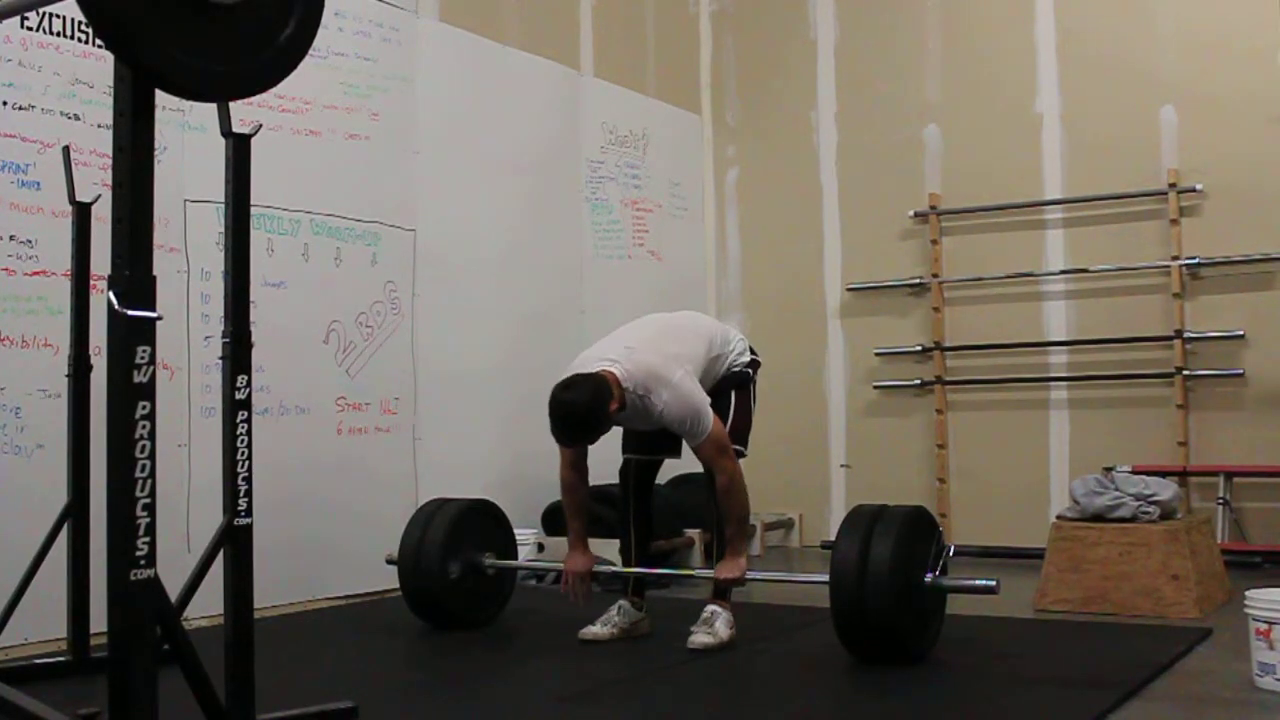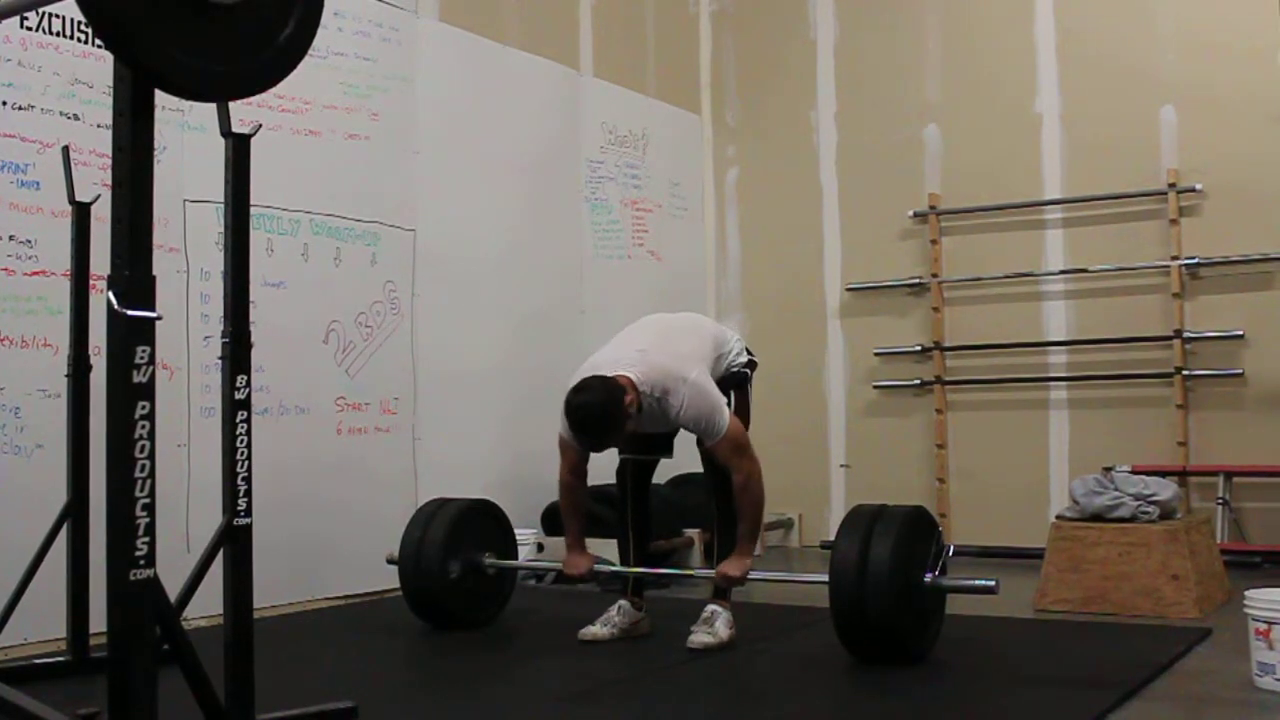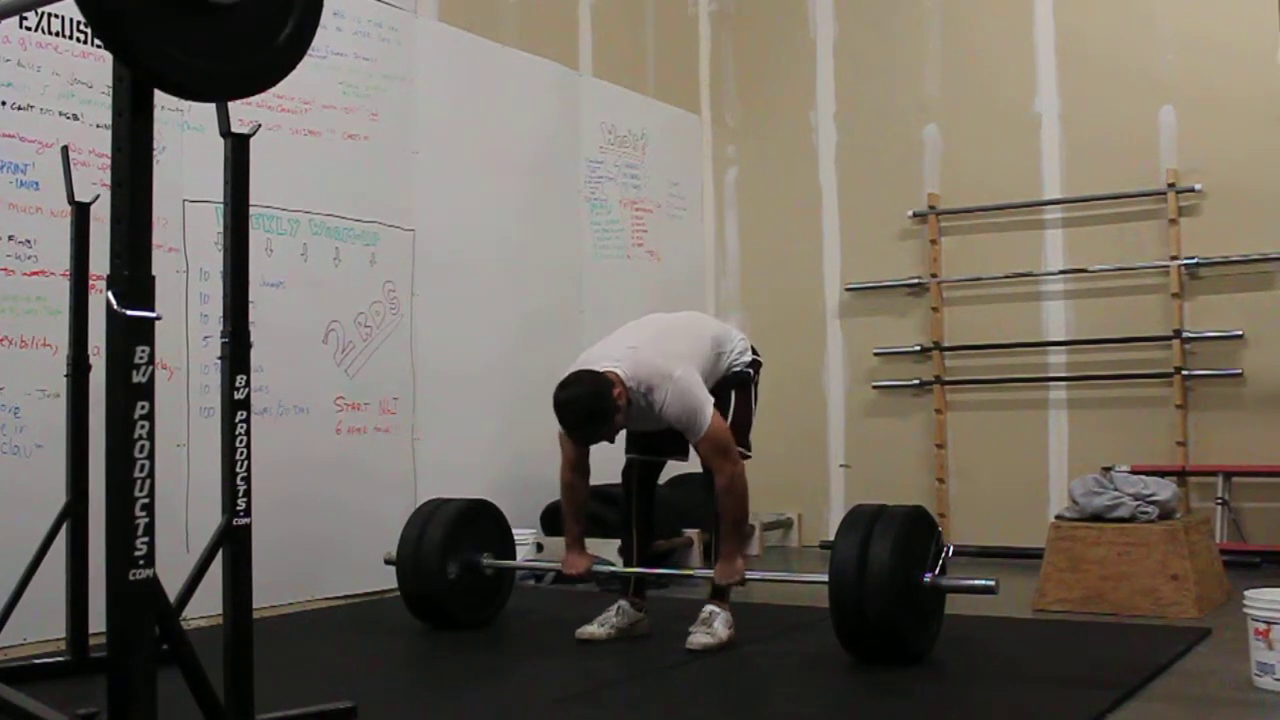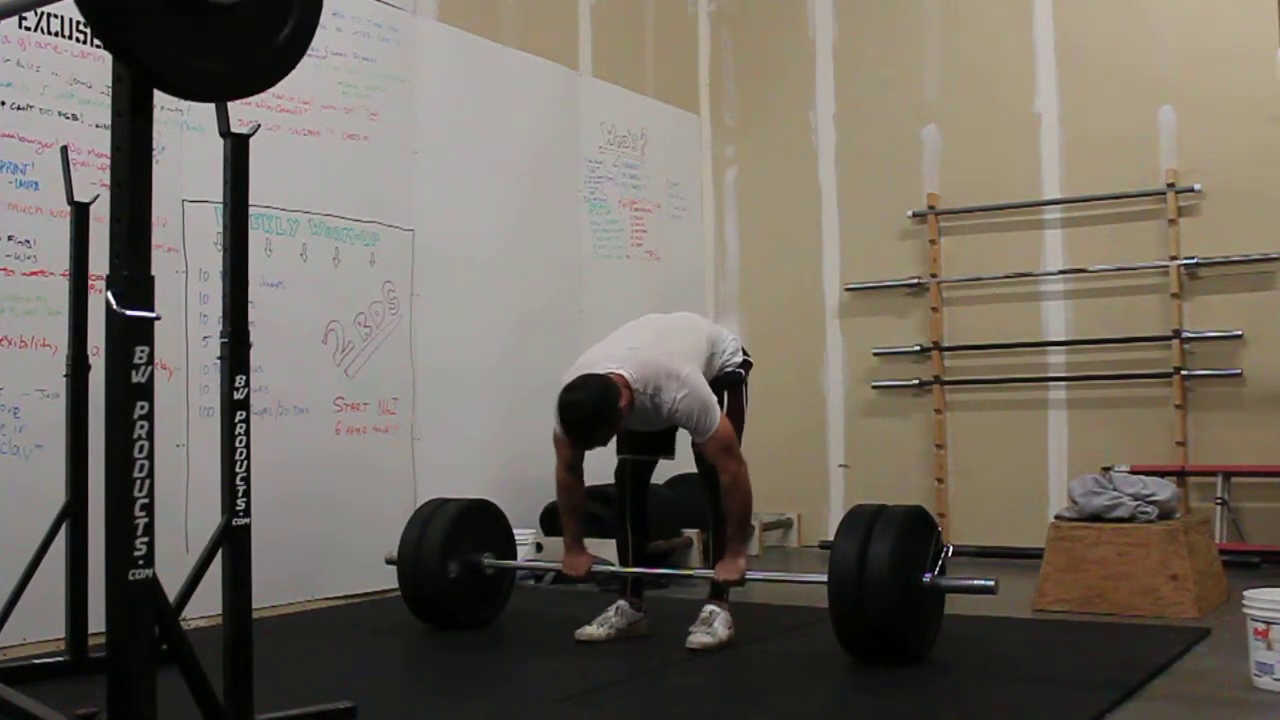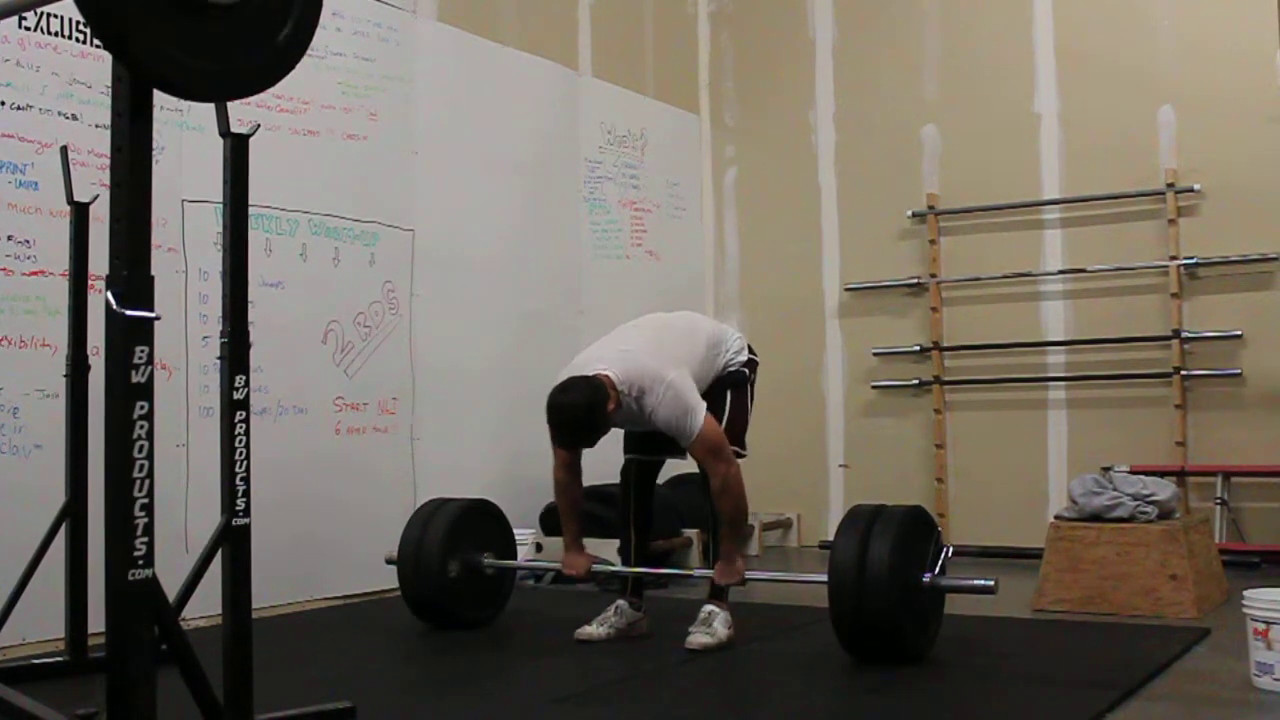
dt=0.5s
person 1, frame 1
left shoulder: (669, 392)
right shoulder: (574, 393)
left elbow: (726, 468)
right elbow: (573, 470)
left wrist: (736, 553)
right wrist: (577, 548)
left hip: (727, 365)
right hip: (662, 357)
left knee: (718, 472)
right knee: (633, 478)
left ankle: (719, 608)
right ankle: (632, 605)
person 1, frame 2
left shoulder: (687, 392)
right shoulder: (582, 399)
left elbow: (745, 468)
right elbow: (571, 473)
left wrist: (742, 554)
right wrist: (574, 548)
left hip: (723, 365)
right hip: (658, 356)
left knee: (720, 477)
right knee: (630, 479)
left ankle: (719, 607)
right ankle: (632, 605)
person 1, frame 3
left shoulder: (672, 389)
right shoulder: (578, 394)
left elbow: (728, 469)
right elbow: (574, 471)
left wrist: (730, 556)
right wrist: (574, 548)
left hip: (728, 364)
right hip: (662, 356)
left knee: (716, 473)
right knee: (636, 479)
left ankle: (718, 608)
right ankle: (632, 605)
person 1, frame 4
left shoulder: (679, 389)
right shoulder: (575, 396)
left elbow: (733, 468)
right elbow: (568, 471)
left wrist: (735, 554)
right wrist: (573, 548)
left hip: (719, 364)
right hip: (651, 360)
left knee: (713, 476)
right knee: (628, 479)
left ankle: (717, 607)
right ankle: (630, 605)
person 1, frame 5
left shoulder: (664, 393)
right shoulder: (569, 395)
left elbow: (723, 469)
right elbow: (566, 470)
left wrist: (730, 557)
right wrist: (573, 547)
left hip: (725, 362)
right hip: (662, 352)
left knee: (712, 474)
right knee: (634, 478)
left ankle: (717, 607)
right ankle: (630, 605)
